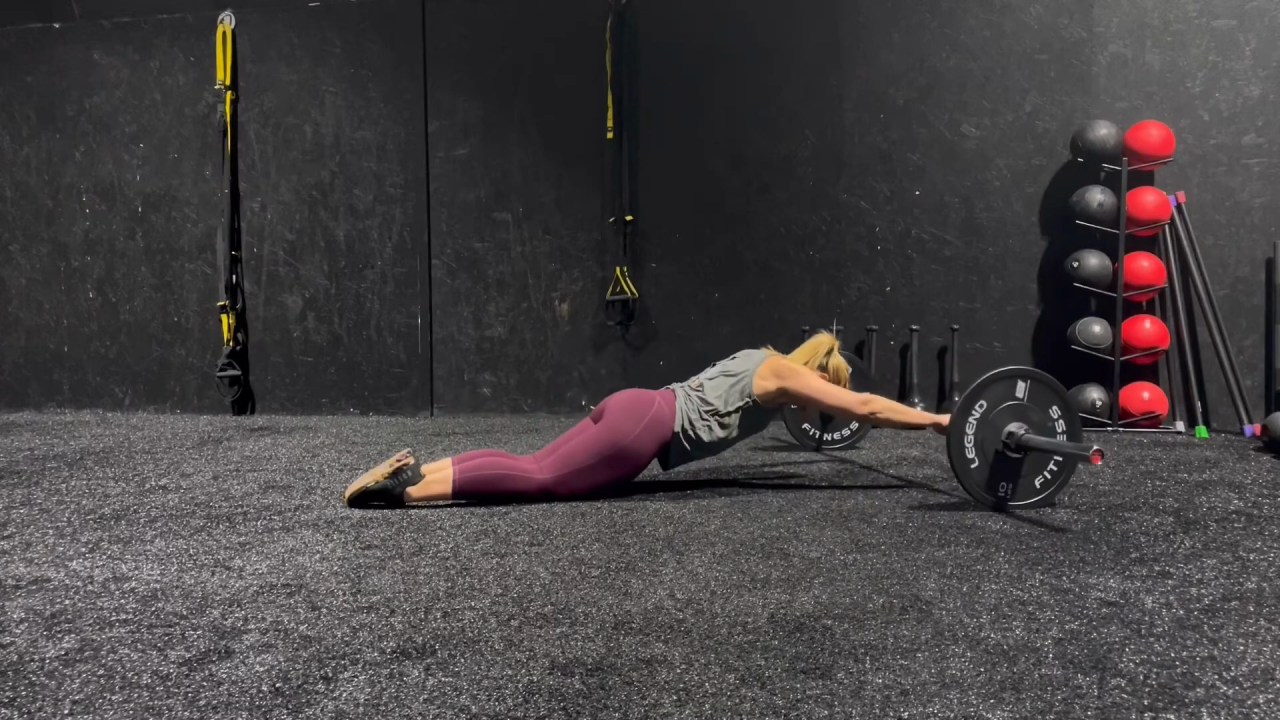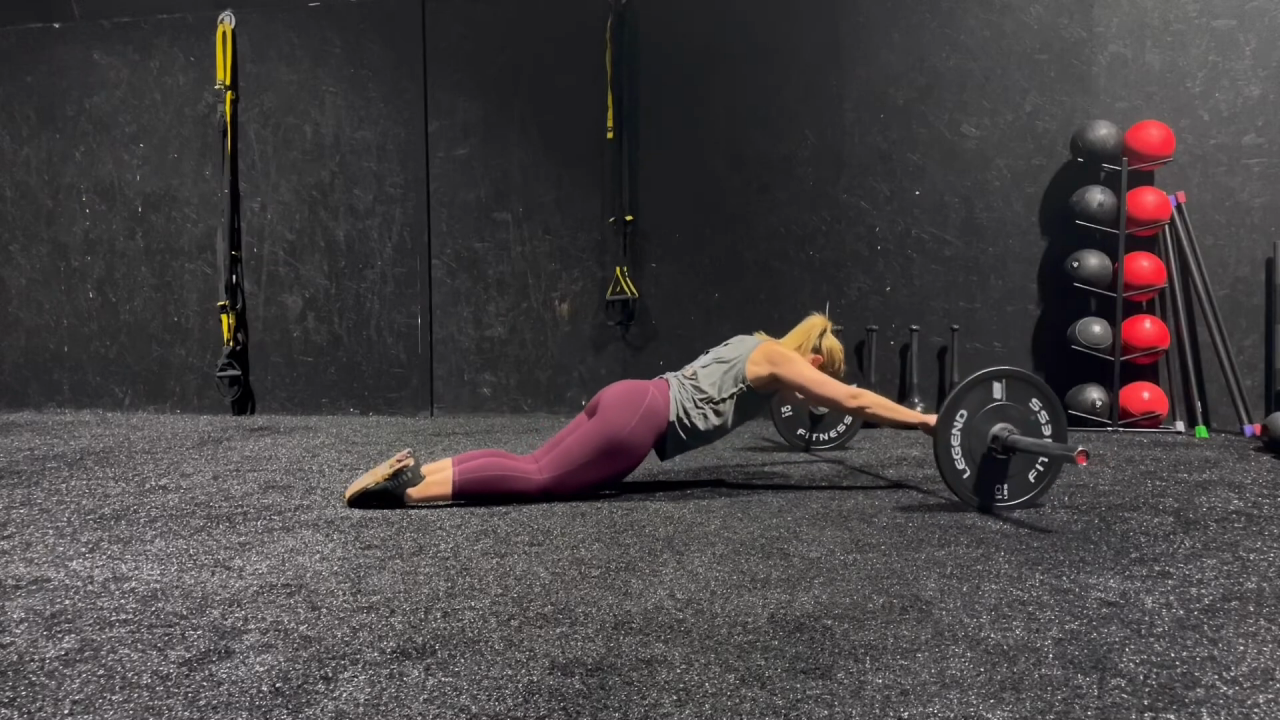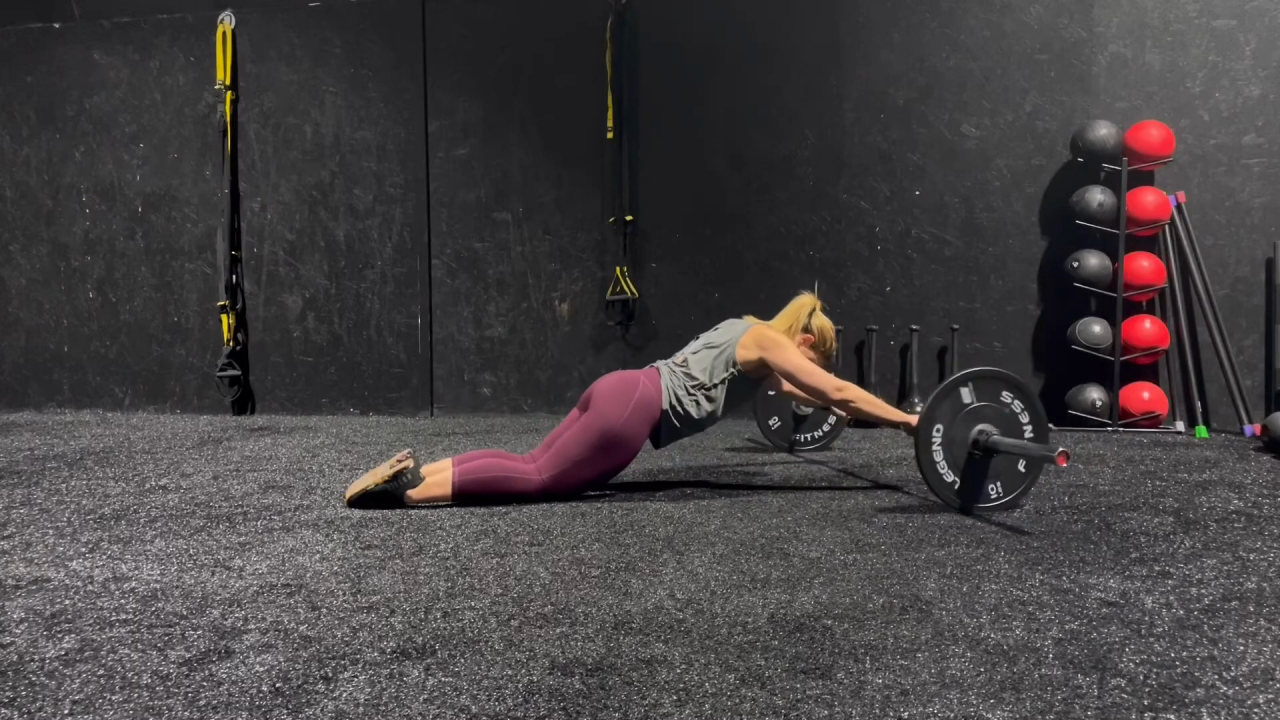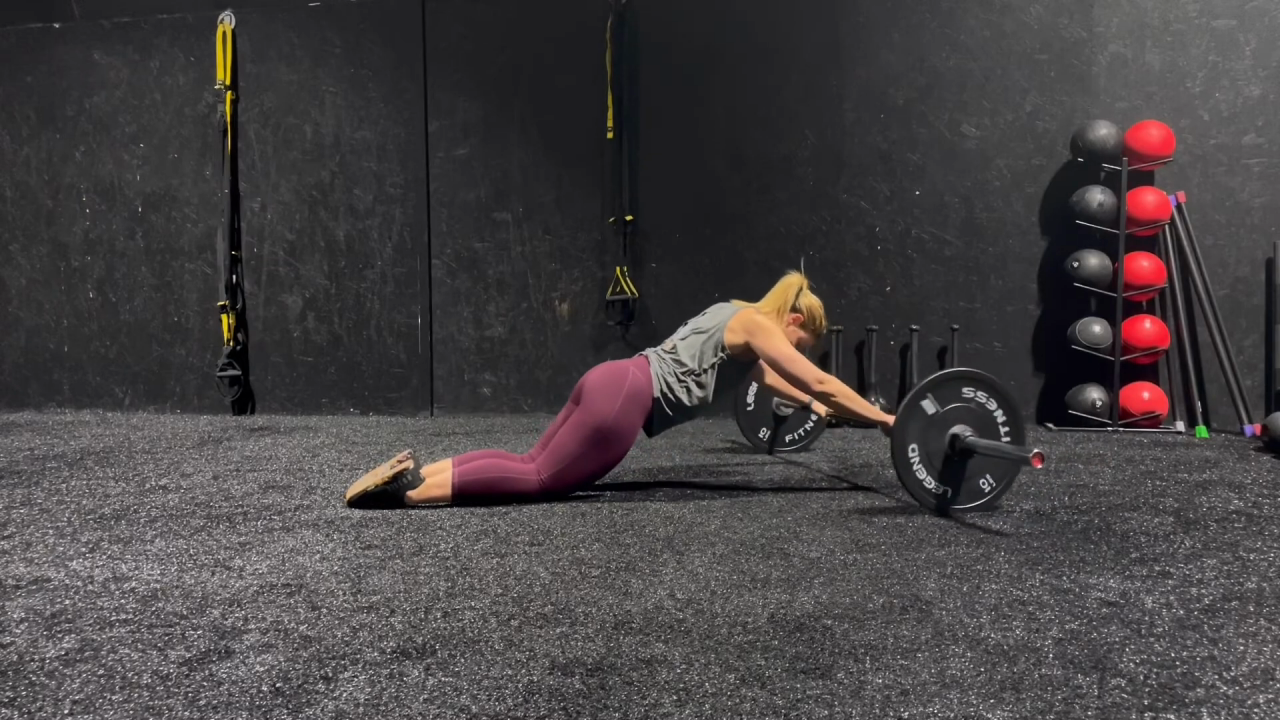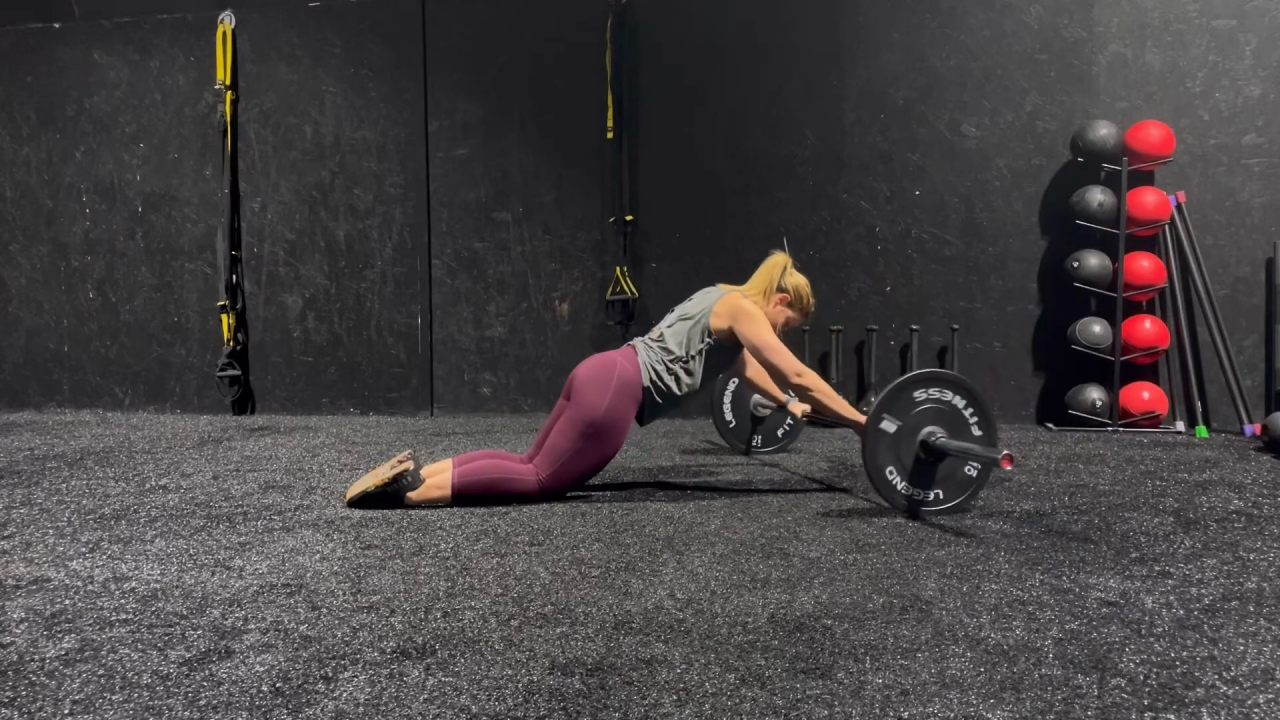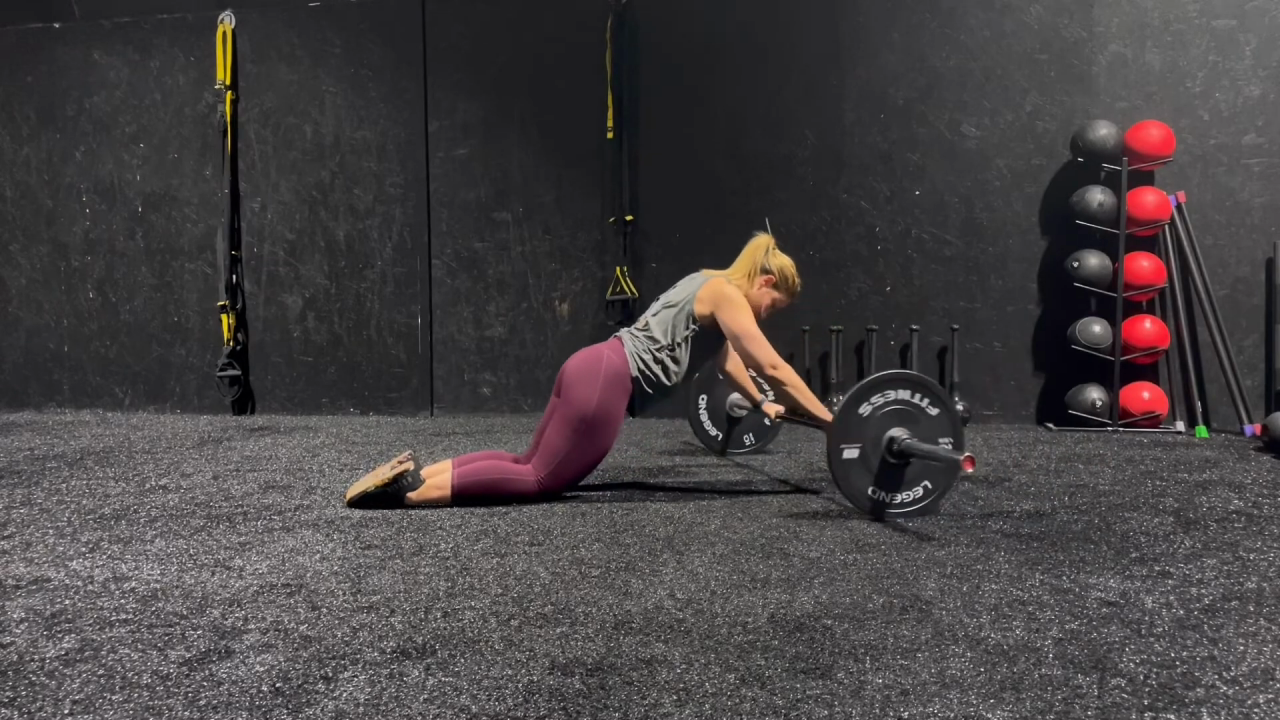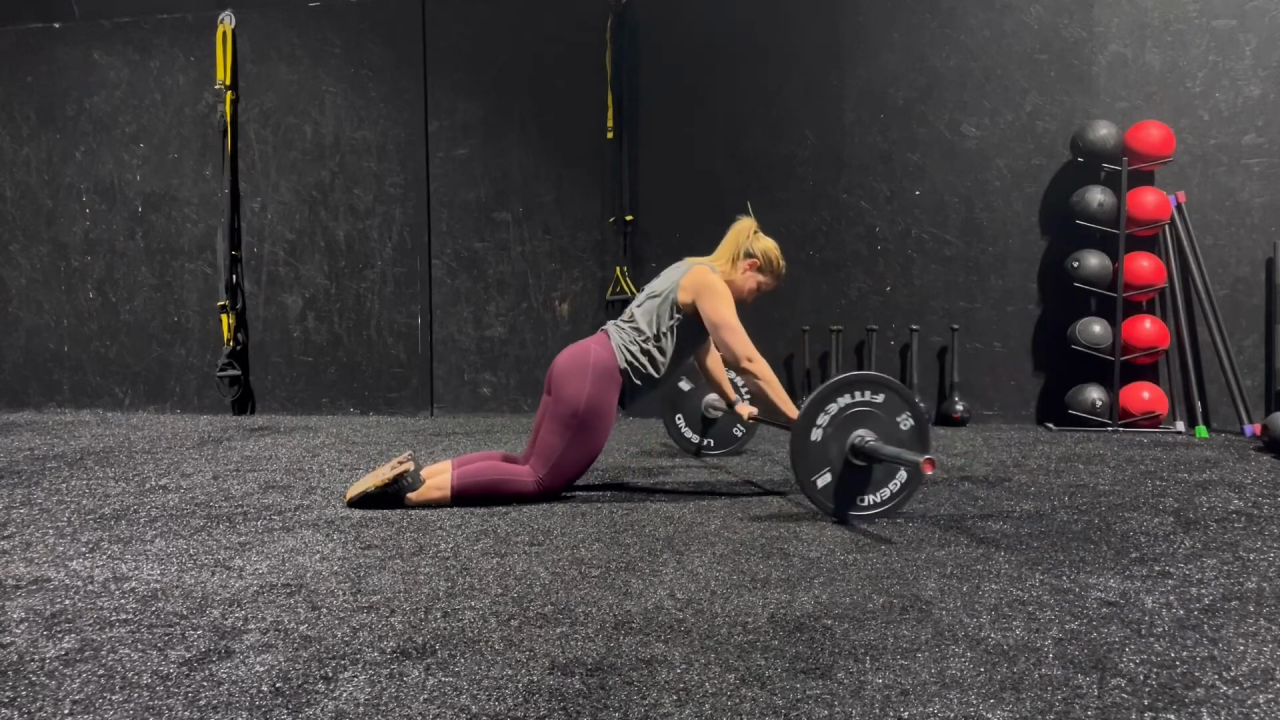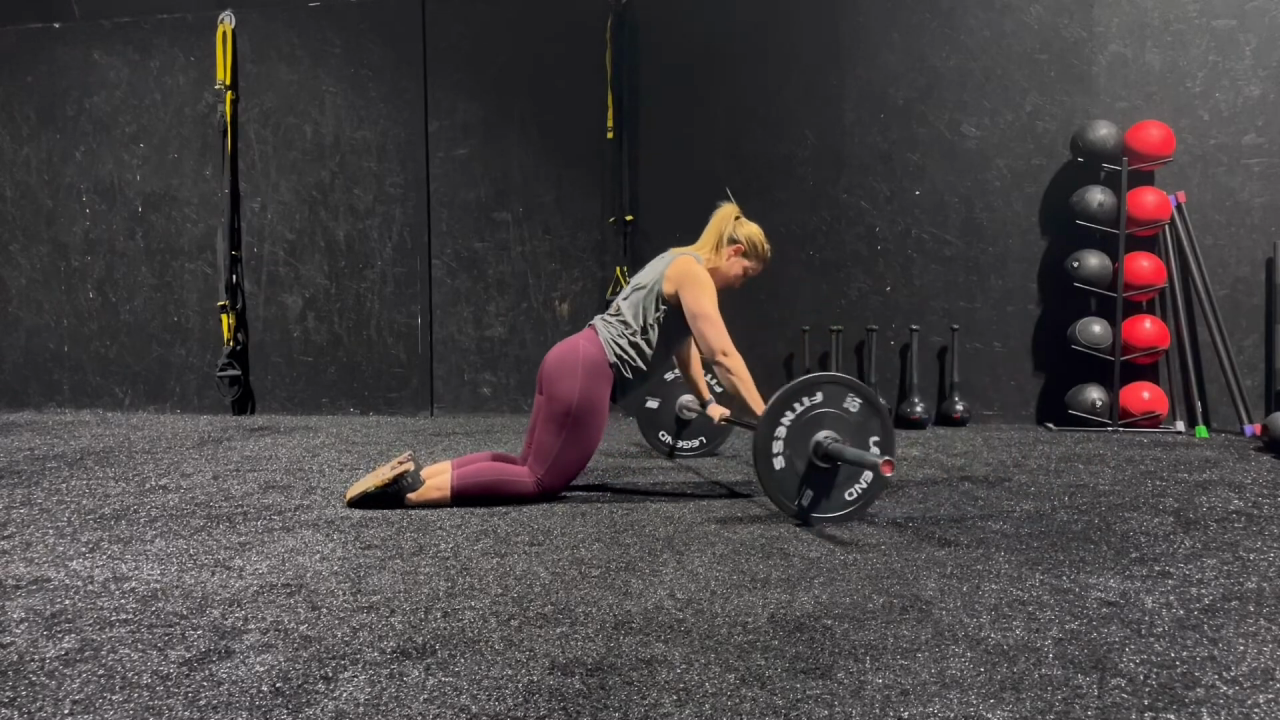
dt=0.2s
person 1, frame 1
left shoulder: (766, 360)
right shoulder: (787, 375)
left elbow: (849, 403)
right elbow: (861, 405)
right wrist: (934, 421)
left hip: (632, 410)
right hip: (645, 425)
left knee: (534, 466)
right knee: (539, 478)
left ankle: (414, 470)
right ankle: (408, 485)
person 1, frame 2
left shoulder: (760, 347)
right shoulder: (778, 359)
left elbow: (829, 397)
right elbow: (852, 397)
left wrist: (834, 407)
right wrist: (922, 421)
left hip: (626, 402)
right hip: (640, 416)
left knee: (533, 465)
right knee: (539, 479)
left ankle: (414, 470)
right ankle: (410, 486)
person 1, frame 3
left shoulder: (752, 332)
right shoulder: (771, 341)
left elbow: (783, 384)
right elbow: (838, 388)
left wrist: (829, 410)
right wrist: (904, 419)
left hip: (619, 393)
right hip: (633, 407)
left knee: (535, 465)
right knee: (538, 479)
left ankle: (414, 471)
right ankle: (409, 487)
person 1, frame 4
left shoulder: (742, 314)
right shoulder: (760, 325)
left elbow: (766, 375)
right elbow: (820, 381)
left wrist: (810, 407)
right wrist: (884, 419)
left hip: (610, 383)
right hip: (625, 397)
left knee: (533, 464)
right knee: (539, 479)
left ankle: (415, 471)
right ankle: (412, 487)
person 1, frame 5
left shoulder: (727, 300)
right shoulder: (744, 309)
left elbow: (747, 366)
right elbow: (798, 374)
left wrist: (787, 405)
right wrist: (858, 420)
left hip: (602, 377)
right hip: (615, 388)
left knee: (532, 464)
right knee: (541, 481)
left ankle: (415, 471)
right ankle: (412, 487)
person 1, frame 6
left shoulder: (712, 284)
right shoulder: (728, 295)
left elbow: (727, 356)
right elbow: (774, 367)
left wrist: (760, 404)
right wrist: (828, 420)
left hip: (593, 371)
right hip: (606, 380)
left knee: (534, 465)
right knee: (539, 480)
left ankle: (416, 472)
right ankle: (412, 488)
person 1, frame 7
left shoulder: (696, 273)
right shoulder: (710, 283)
left elbow: (705, 349)
right elbow: (748, 360)
left wrist: (734, 403)
right wrist: (797, 420)
left hip: (584, 366)
right hip: (595, 375)
left knee: (534, 466)
right knee: (540, 481)
left ankle: (415, 473)
right ankle: (412, 488)
person 1, frame 8
left shoulder: (681, 262)
right shoulder: (695, 273)
left elbow: (686, 343)
right elbow: (724, 355)
left wrist: (707, 402)
right wrist: (764, 418)
left hip: (576, 362)
right hip: (587, 369)
left knee: (532, 468)
right knee: (541, 482)
left ankle: (416, 472)
right ankle: (412, 488)
